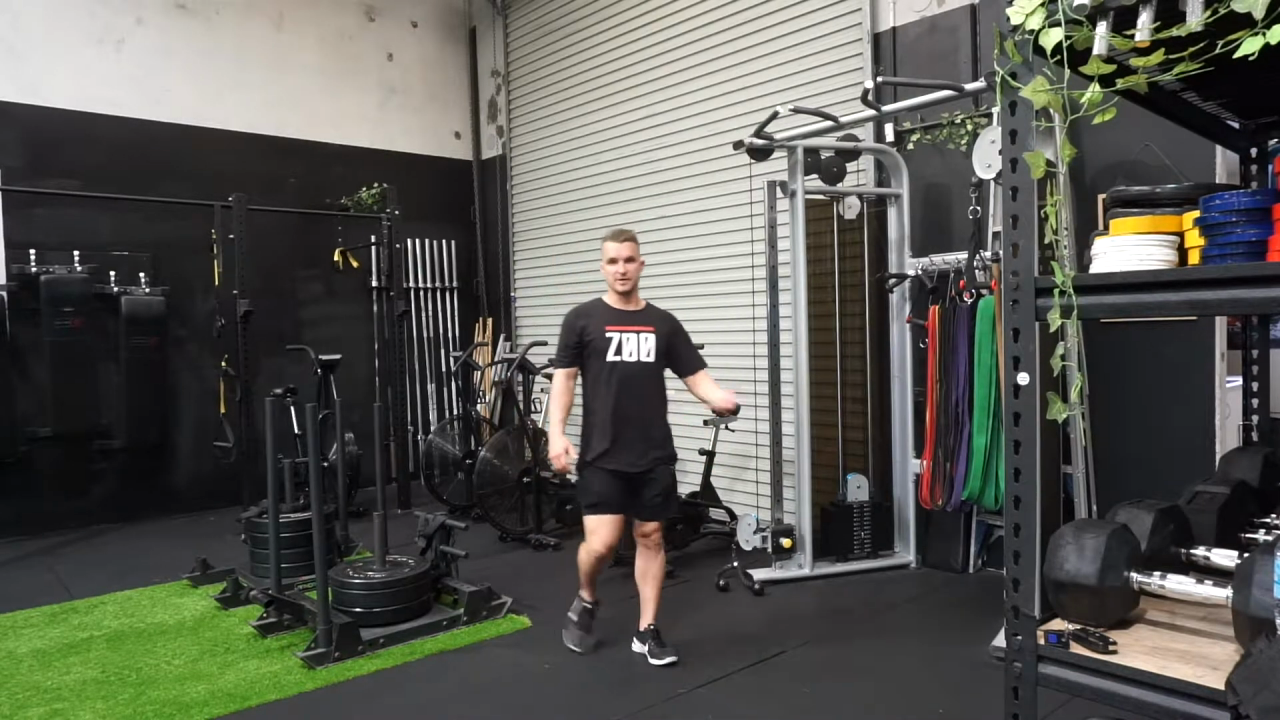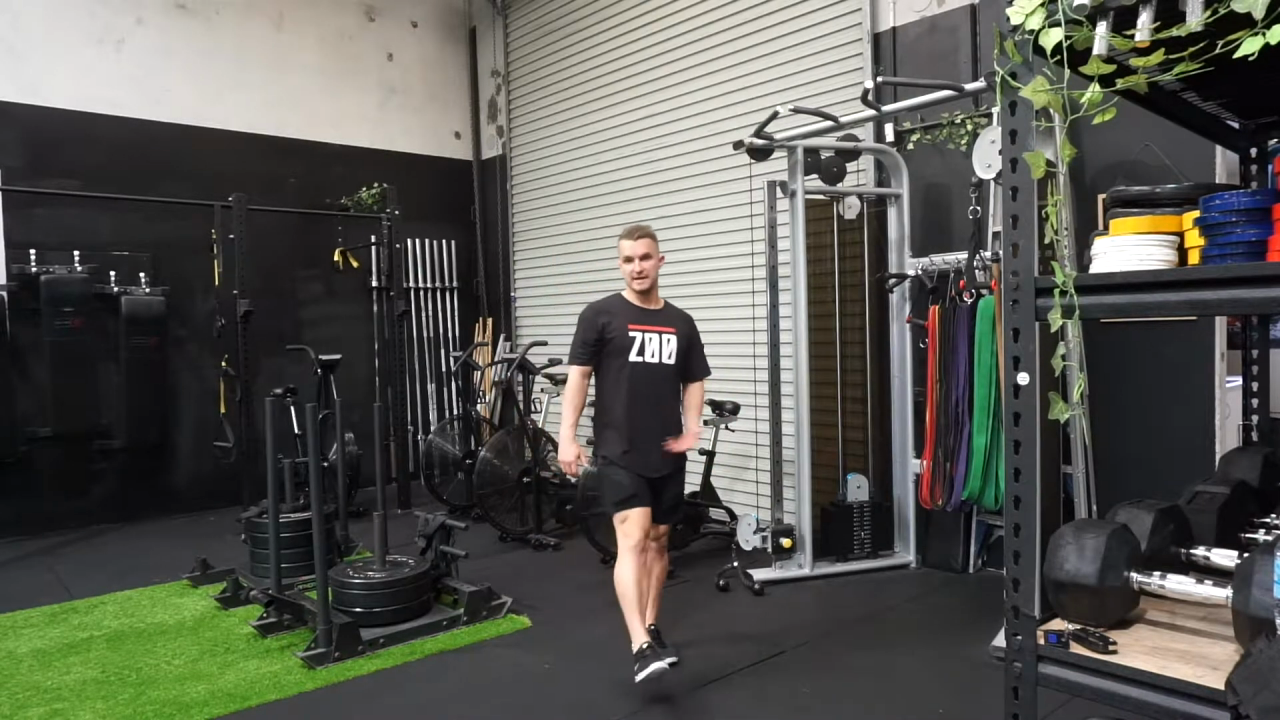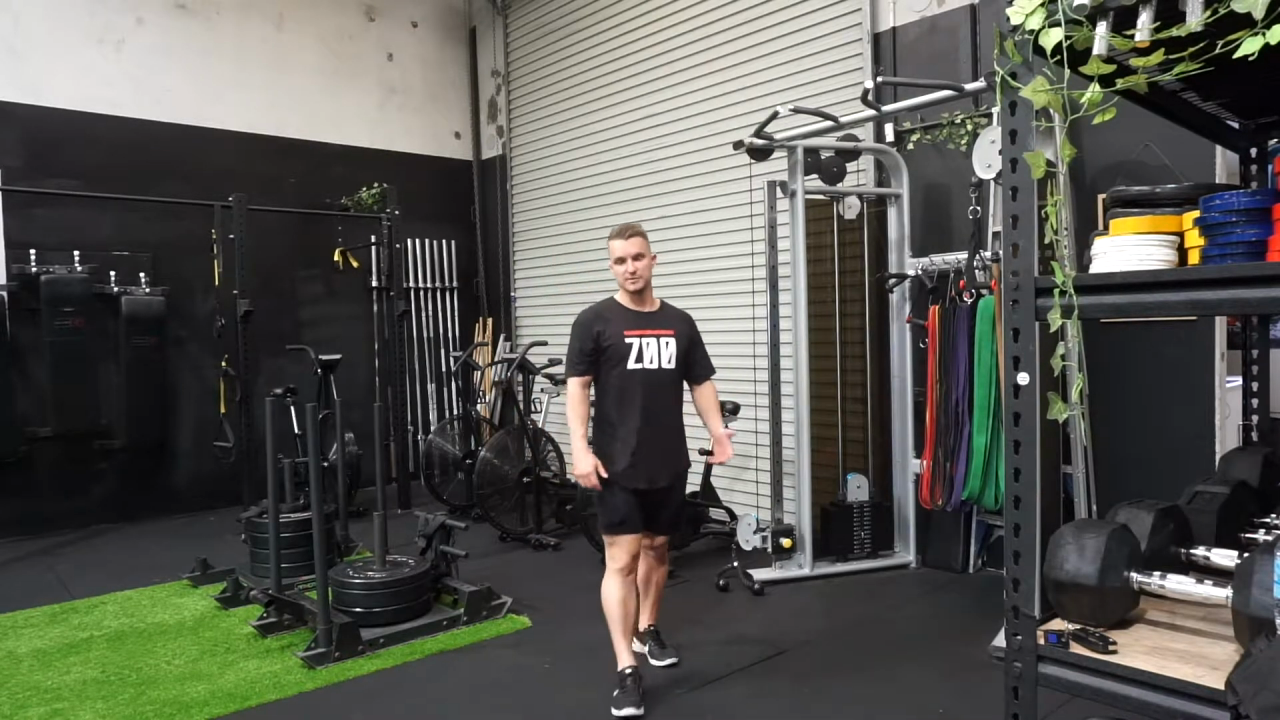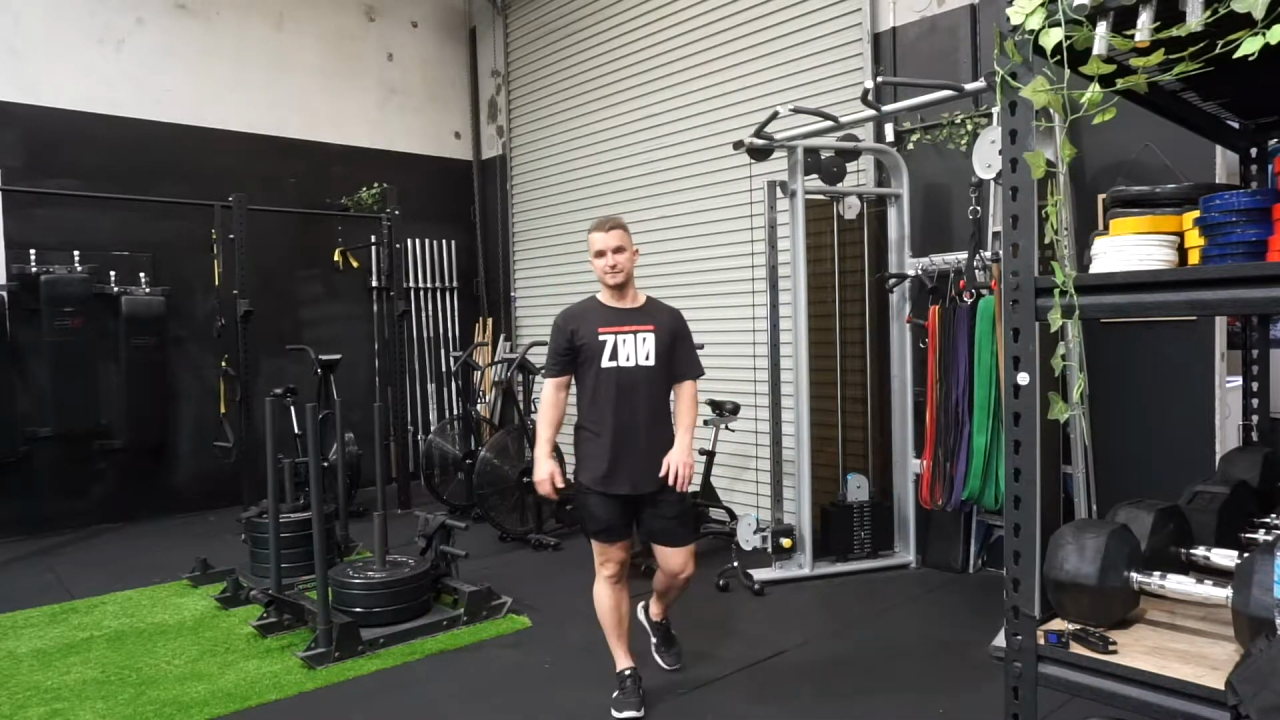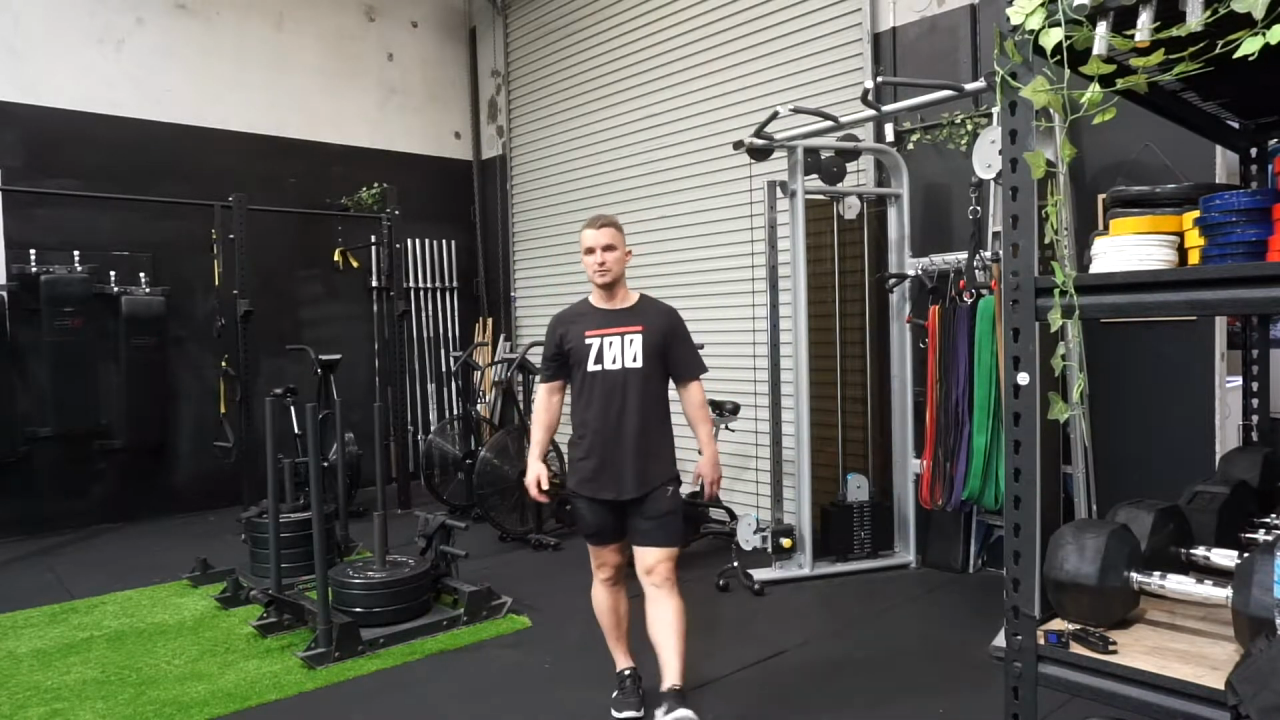
dt=0.4s
person 1, frame 1
left shoulder: (664, 323)
right shoulder: (582, 319)
left elbow: (696, 375)
right elbow: (563, 378)
left wrist: (718, 399)
right wrist: (556, 433)
left hip: (654, 453)
right hip: (602, 452)
left knee: (651, 537)
right knee: (601, 542)
left ankle: (647, 630)
right ankle: (585, 600)
person 1, frame 2
left shoulder: (681, 322)
right shoulder: (601, 315)
left elbow: (693, 381)
right elbow: (578, 376)
left wrist: (692, 427)
right wrist: (567, 436)
left hip: (666, 454)
right hip: (619, 454)
left knee: (657, 541)
right knee: (633, 542)
left ankle: (651, 628)
right ankle: (641, 647)
person 1, frame 3
left shoulder: (680, 322)
right shoulder: (594, 321)
left elbow: (701, 382)
right elbow: (577, 387)
left wrist: (719, 432)
right wrist: (580, 448)
left hip: (670, 463)
right hip: (619, 465)
left knee: (657, 548)
right knee: (621, 561)
left ankle: (647, 629)
right ankle: (627, 673)
person 1, frame 4
left shoulder: (667, 319)
right shoulder: (574, 321)
left elbow: (686, 386)
right elbow: (555, 389)
left wrist: (683, 443)
right wrist: (543, 454)
left hip: (659, 470)
right hip: (599, 472)
left knee: (679, 567)
right knee: (611, 569)
left ankle: (655, 613)
right ankle: (626, 673)
person 1, frame 5
left shoulder: (662, 318)
right shoulder: (566, 324)
left elbow: (690, 386)
right elbow: (550, 393)
left wrist: (708, 450)
right wrist: (536, 457)
left hip: (653, 474)
right hip: (592, 475)
left knee: (658, 575)
right knee: (607, 573)
right ankle: (625, 673)
